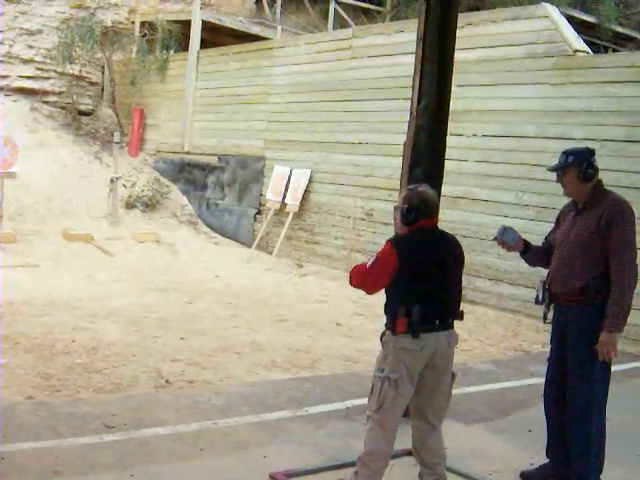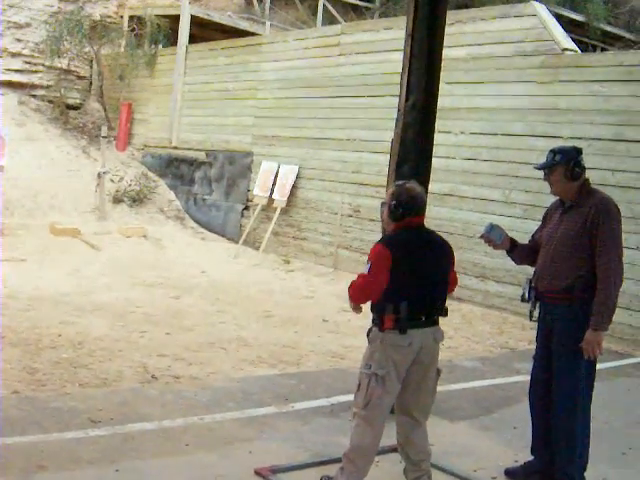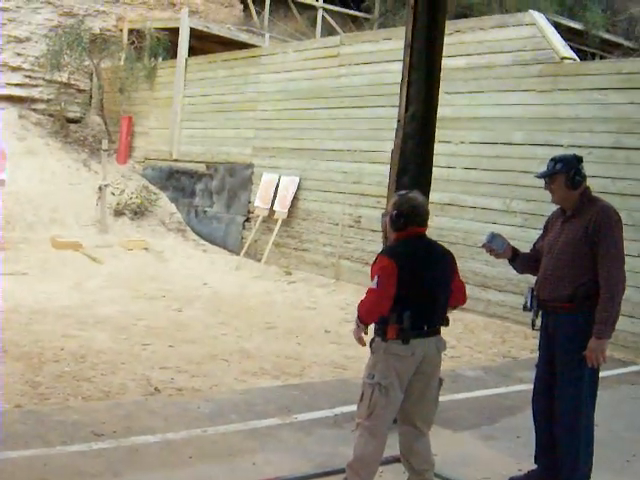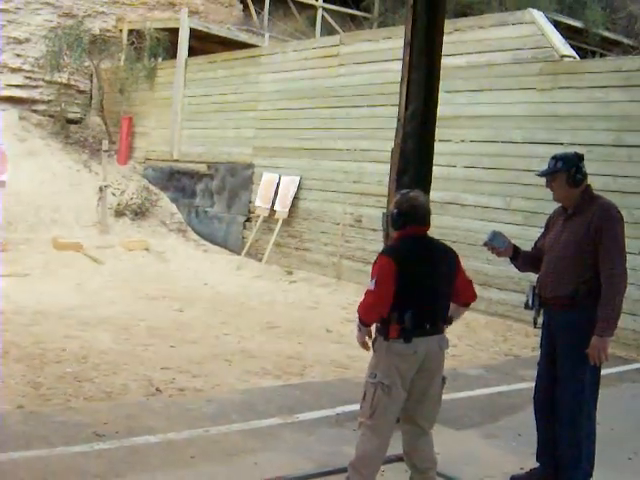
dt=0.2s
person 1, frame 1
right shoulder: (568, 211)
right elbow: (549, 255)
left wrist: (612, 328)
right wrist: (523, 248)
left hip: (591, 315)
right hip: (563, 311)
left knee: (585, 399)
right knee: (555, 393)
person 1, frame 2
left shoulder: (601, 208)
right shoulder: (555, 209)
left elbow: (609, 272)
right elbow: (535, 254)
left wrist: (598, 326)
right wrist: (509, 246)
left hip: (577, 313)
right hip: (548, 309)
left knee: (570, 397)
right knee: (540, 391)
person 1, frame 3
left shoulder: (602, 216)
right shoulder: (557, 217)
left elbow: (612, 280)
right elbow: (537, 263)
left wrist: (601, 334)
right wrist: (511, 255)
left hip: (579, 321)
right hip: (551, 318)
left knee: (573, 405)
right knee: (543, 399)
person 1, frame 4
left shoulder: (603, 214)
right shoulder: (558, 215)
left elbow: (614, 278)
right elbow: (539, 261)
left wrist: (603, 332)
right wrist: (513, 253)
left hip: (581, 318)
right hip: (552, 316)
left knee: (575, 403)
right knee: (545, 398)
person 2, frame 1
left shoulder: (398, 247)
right shoulder: (452, 246)
left elbow: (364, 279)
left wrist: (368, 267)
left hip: (407, 340)
right hip: (443, 338)
left knee: (383, 415)
right knee: (430, 415)
person 2, frame 2
left shoulder: (389, 245)
right shoulder: (441, 246)
left elbow: (364, 290)
right elbow: (449, 284)
left wrist: (354, 293)
left hip: (393, 337)
right hip: (429, 334)
left knee: (370, 412)
right knee: (415, 412)
person 2, frame 3
left shoulder: (391, 256)
right shoulder: (444, 256)
left elbow: (375, 304)
right elbow: (457, 297)
left wrist: (360, 322)
left hip: (395, 347)
right hip: (431, 345)
left knee: (373, 422)
right knee: (418, 422)
person 2, frame 4
left shoulder: (392, 255)
right shoulder: (447, 254)
left elbow: (375, 304)
right elbow: (465, 297)
left wrist: (363, 325)
left hip: (398, 346)
right hip: (433, 344)
left knee: (376, 421)
right knee: (420, 420)
